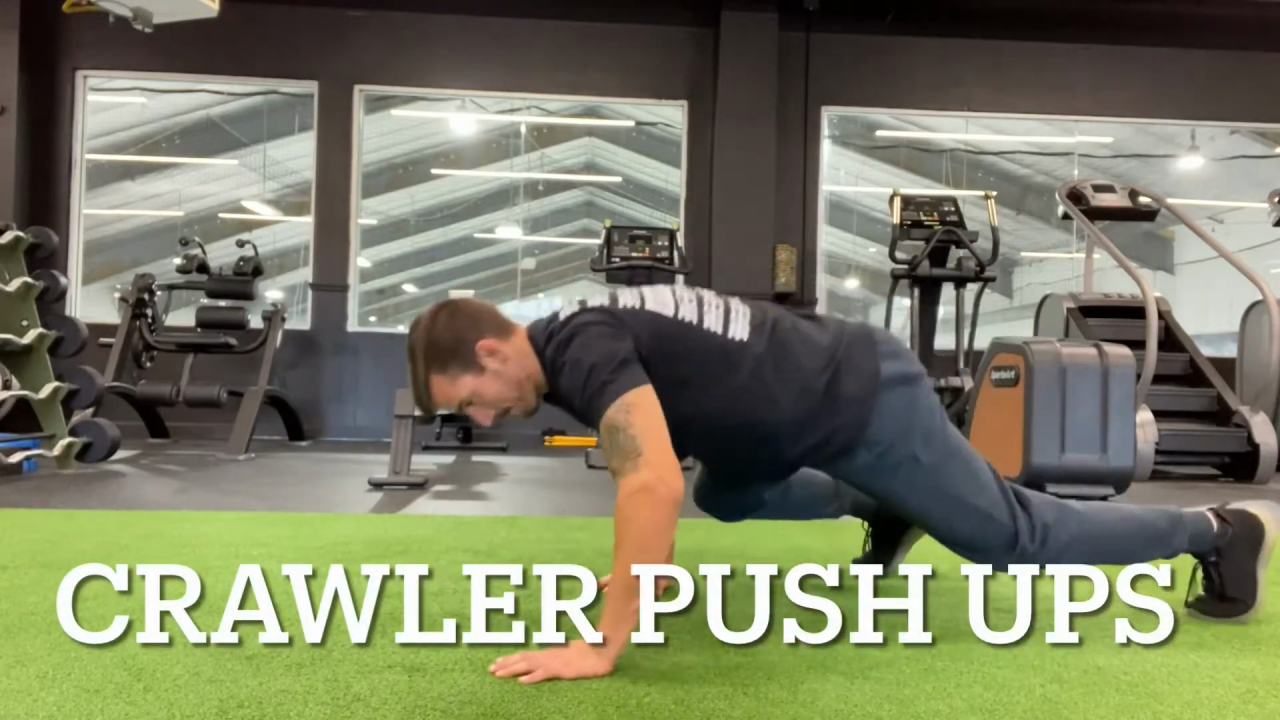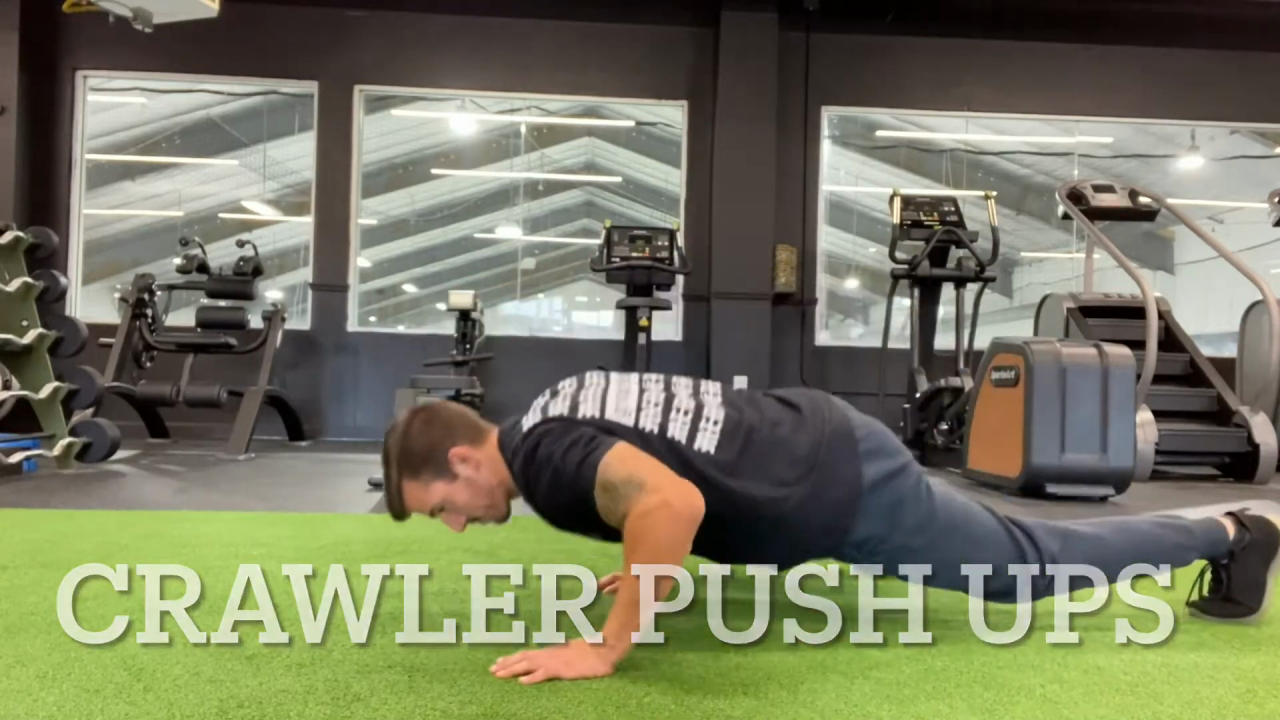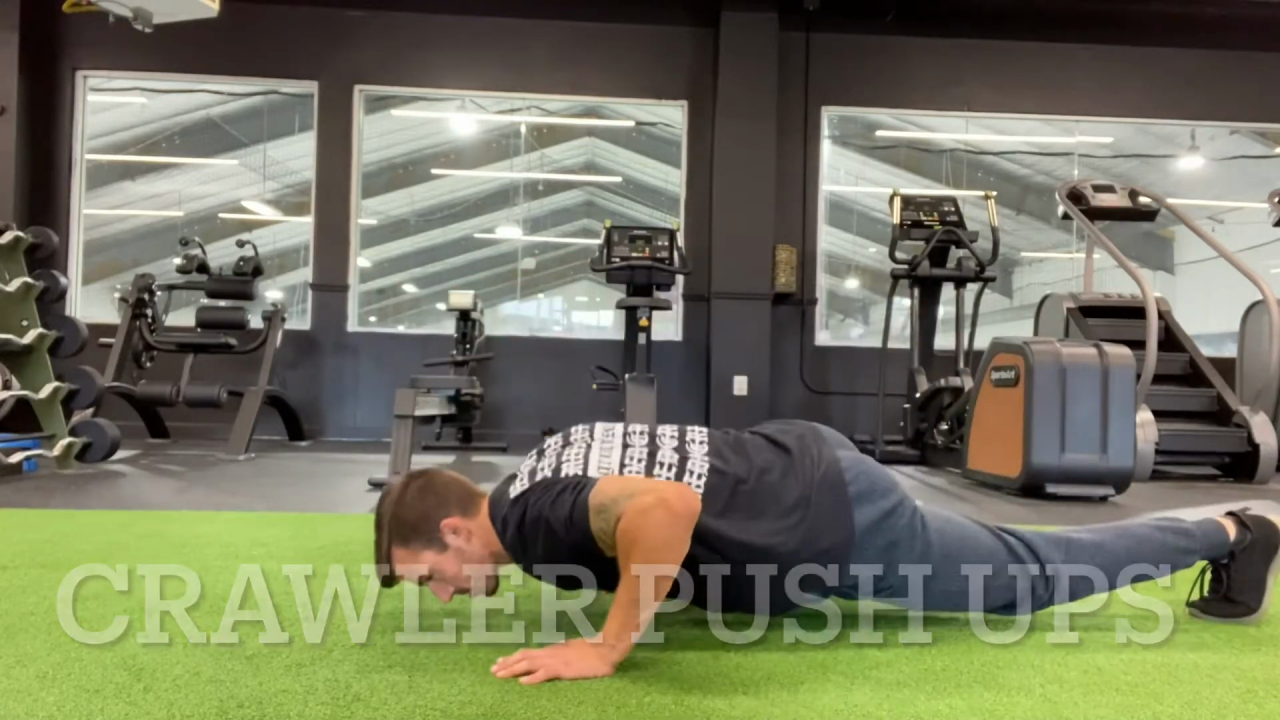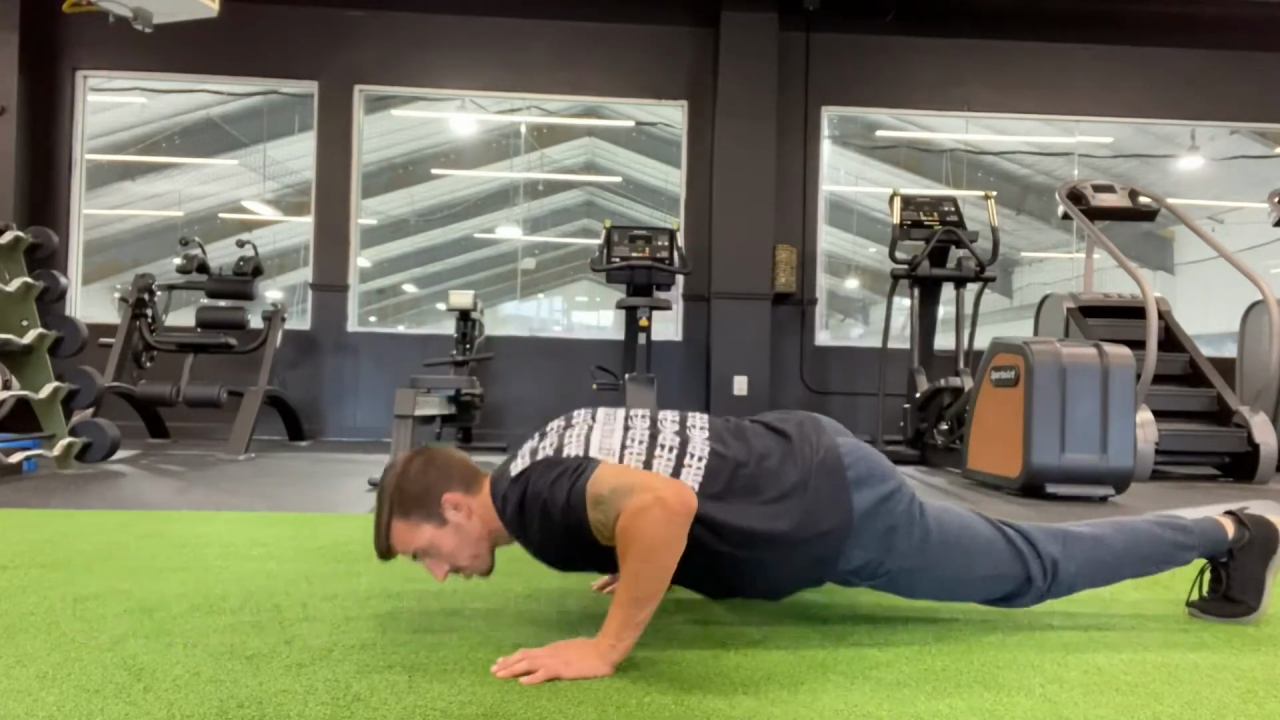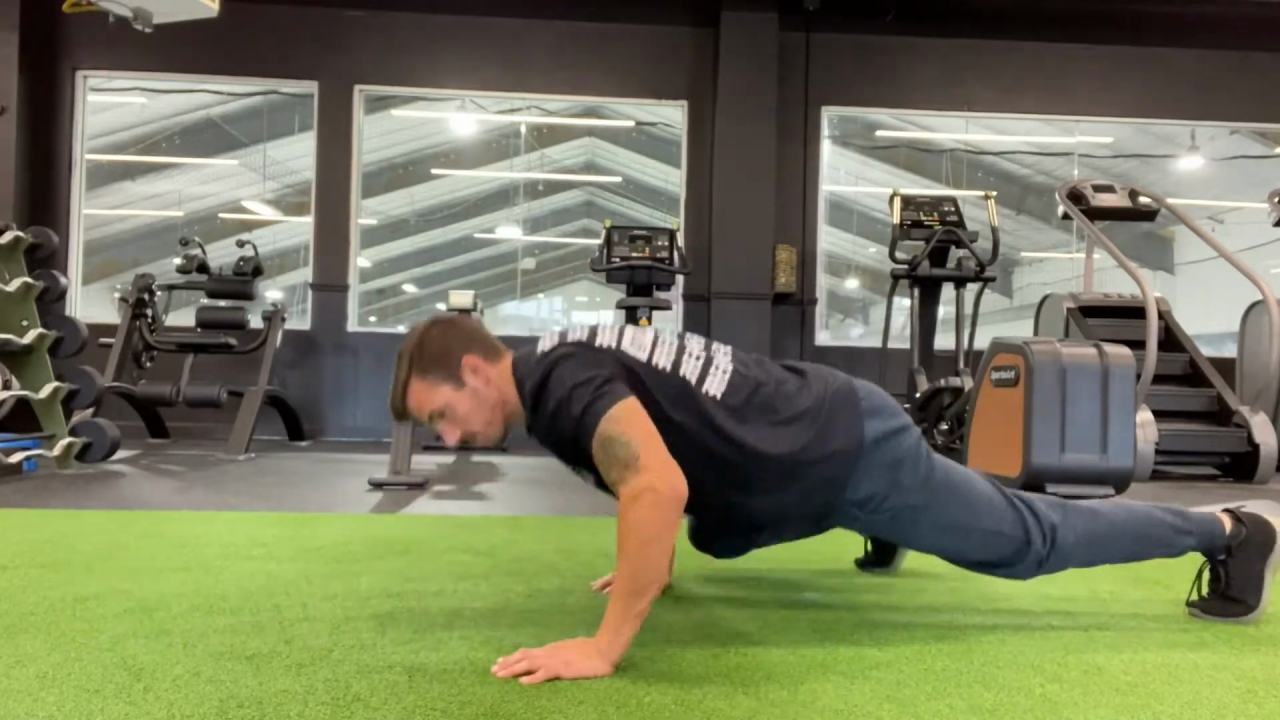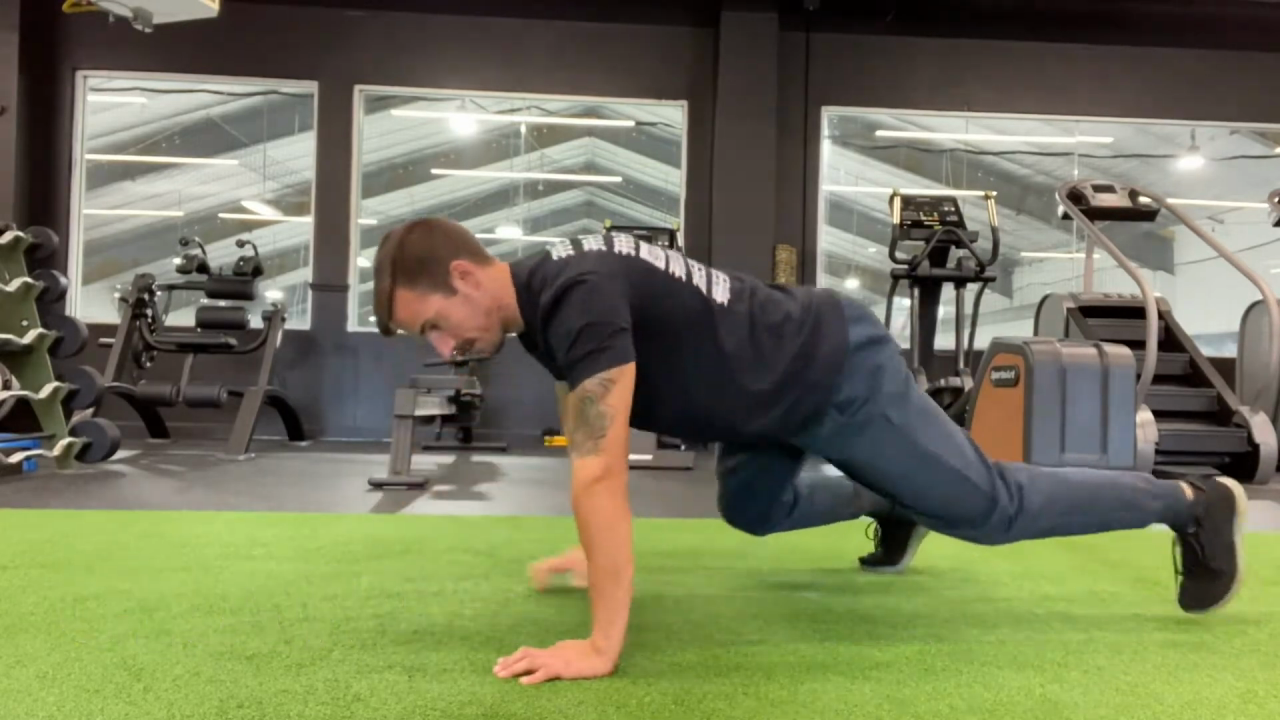
dt=0.3s
person 1, frame 1
left shoulder: (581, 351)
right shoulder: (578, 340)
left elbow: (653, 484)
right elbow: (651, 464)
left wrist: (605, 644)
right wrist: (646, 567)
left hip: (867, 405)
right hip: (827, 389)
left knee: (1014, 538)
right knee: (723, 495)
right ankle: (885, 509)
person 1, frame 2
left shoulder: (548, 462)
right shoulder: (553, 423)
left elbow: (676, 507)
left wrist: (607, 646)
right wrist: (649, 559)
left hip: (847, 486)
right hip: (812, 429)
left knee: (1028, 566)
right ankle: (883, 550)
person 1, frame 3
left shoulder: (539, 521)
right shoulder: (541, 475)
left elbow: (668, 506)
left wrist: (607, 645)
right wrist: (646, 576)
left hip: (837, 522)
right hip: (805, 457)
left knee: (1027, 577)
person 1, frame 4
left shoulder: (539, 496)
right shoulder: (543, 462)
left elbow: (666, 506)
left wrist: (605, 648)
right wrist: (649, 569)
left hip: (841, 509)
right hip: (804, 452)
left knee: (1028, 569)
person 1, frame 5
left shoulder: (559, 385)
right shoulder: (561, 365)
left elbow: (660, 487)
left wrist: (605, 645)
right wrist: (651, 558)
left hip: (850, 450)
right hip: (817, 412)
left knee: (1026, 538)
right knee: (717, 531)
right ankle: (892, 525)
person 1, frame 6
left shoulder: (572, 298)
right shoulder: (533, 302)
left elbow: (600, 470)
right elbow: (588, 430)
left wrist: (603, 644)
right wrist: (596, 550)
left hip: (839, 378)
right hip: (782, 385)
left knee: (992, 504)
right knee: (754, 511)
left ankle: (1189, 507)
right ankle: (893, 510)
